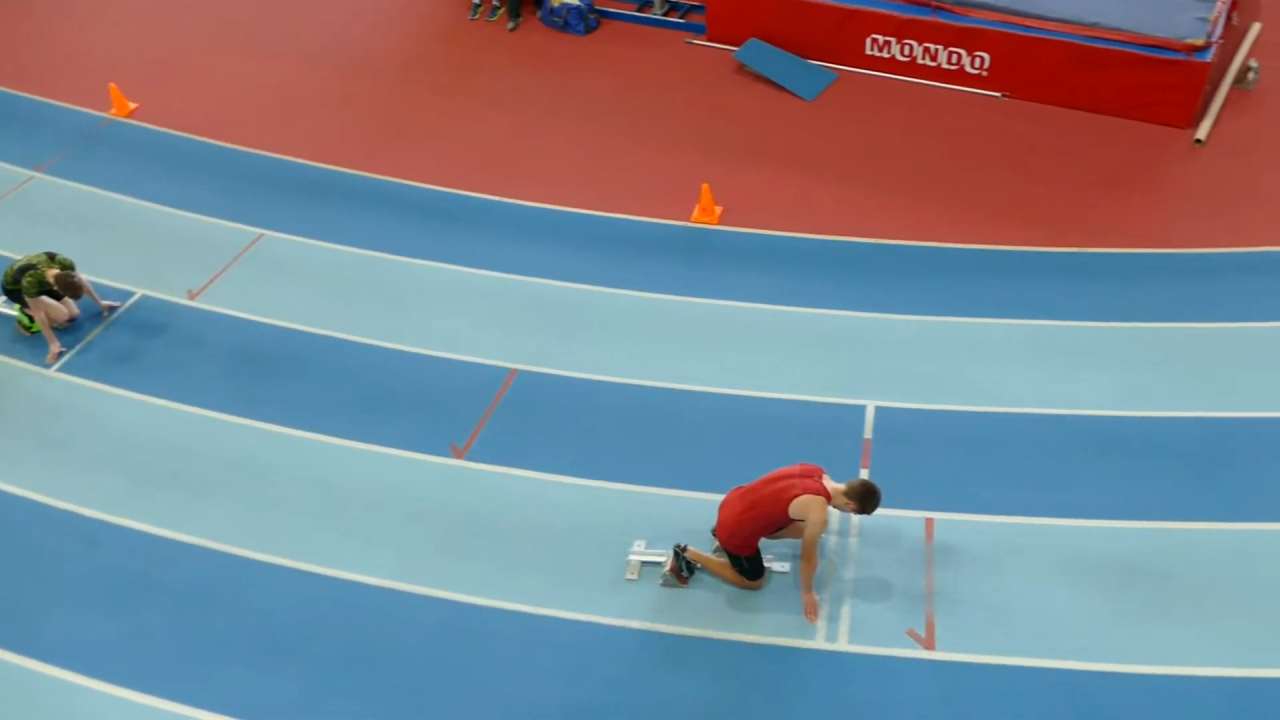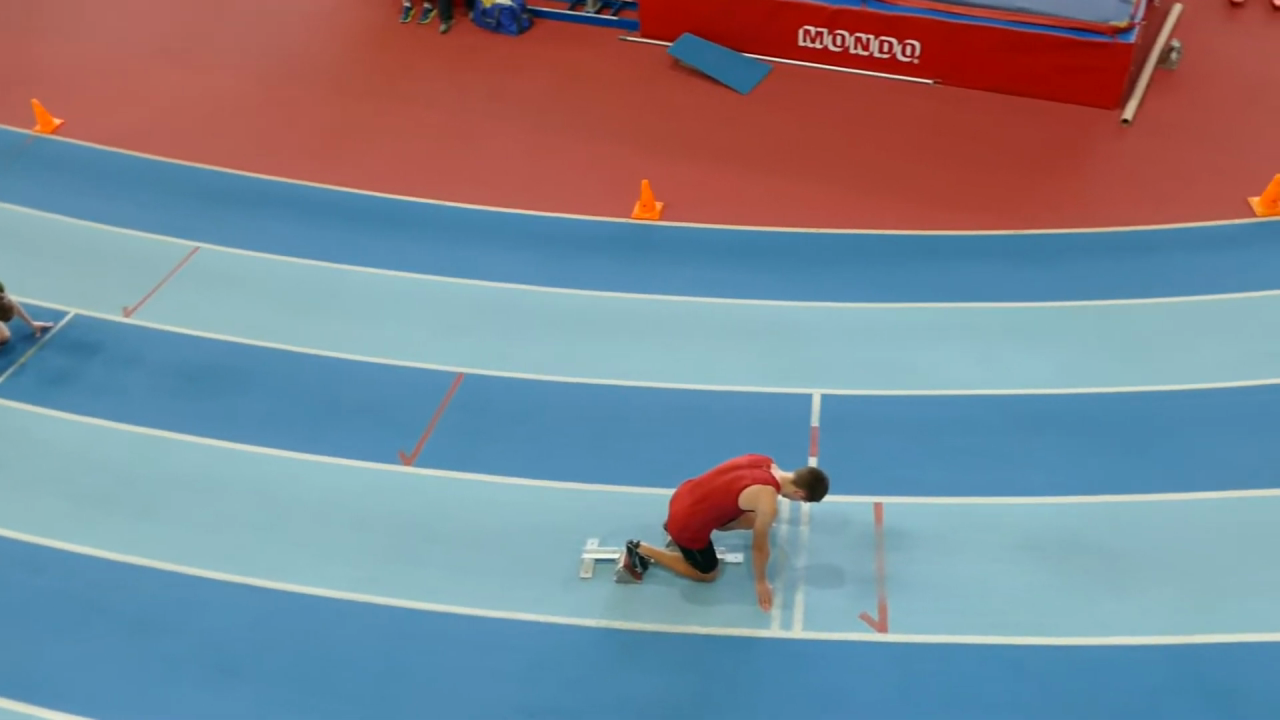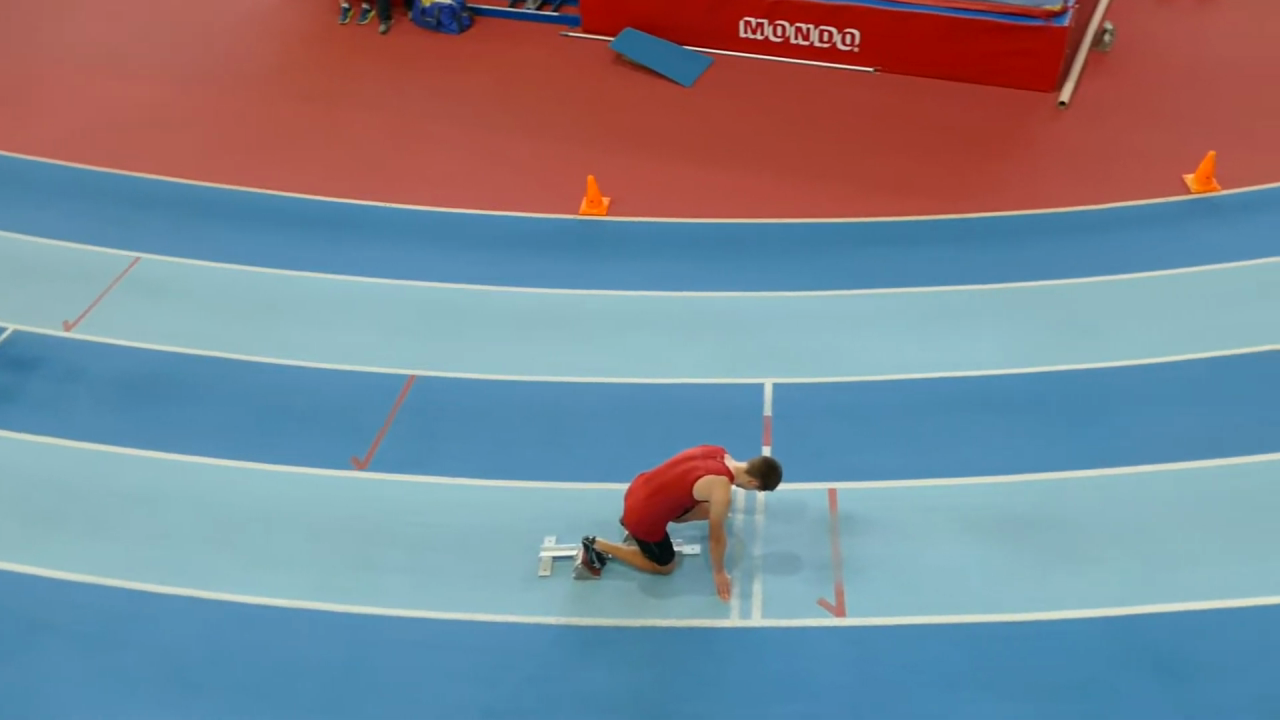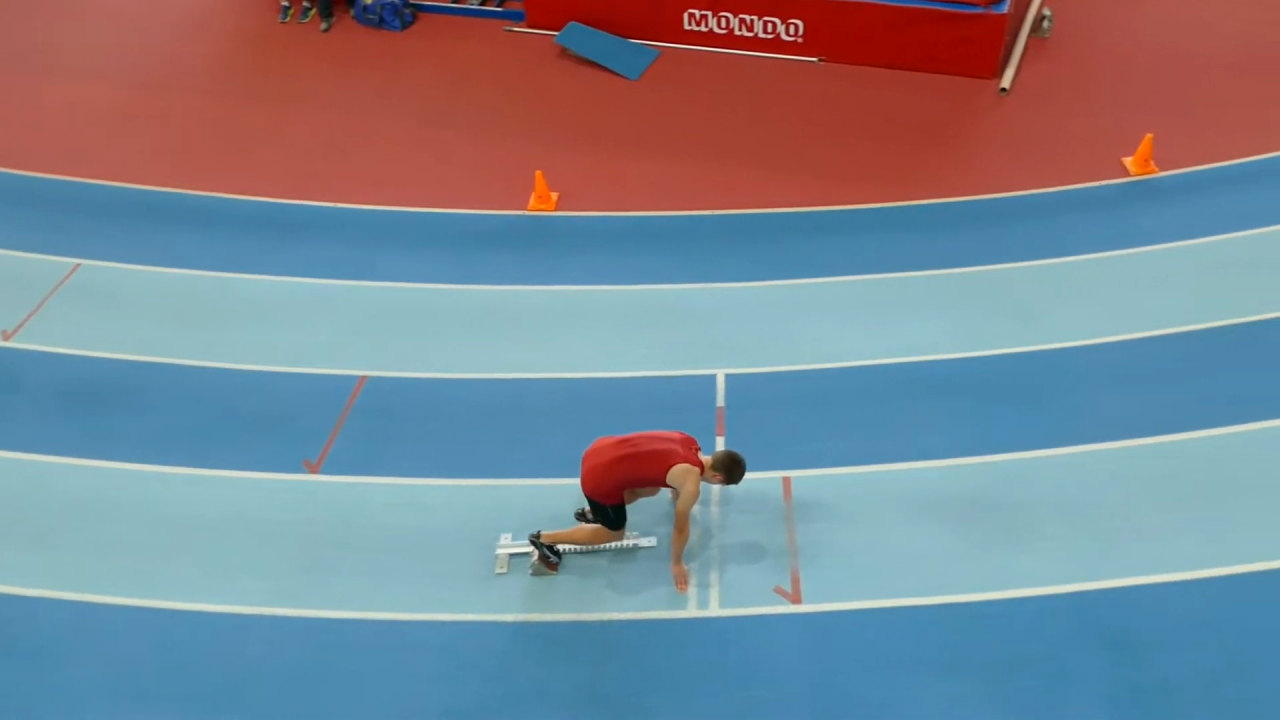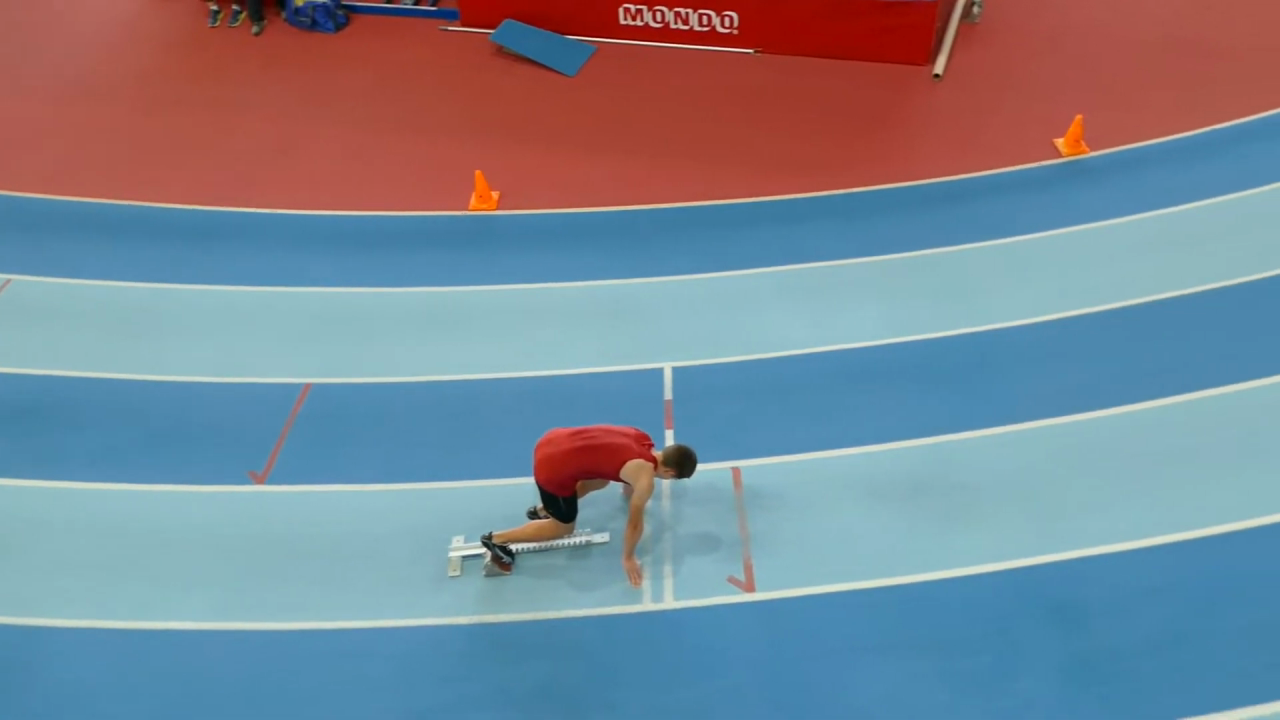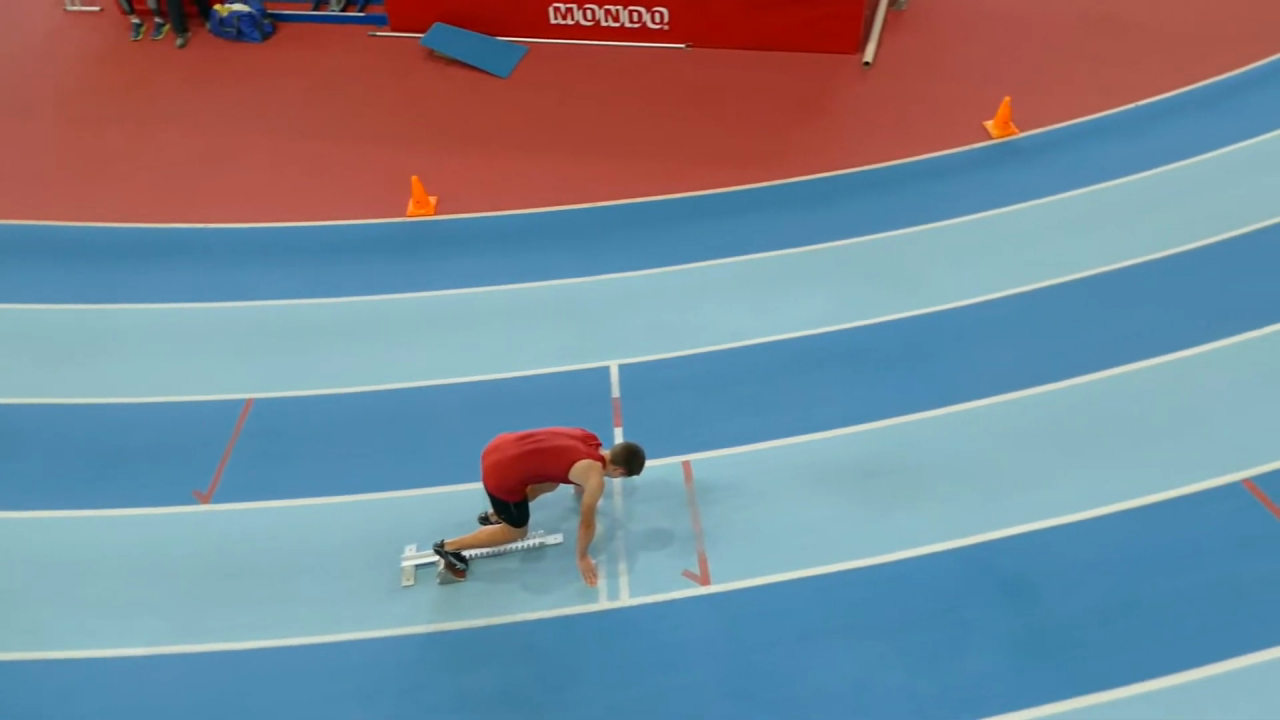
dt=0.4s
person 1, frame 1
left shoulder: (819, 473)
right shoulder: (818, 513)
right elbow: (808, 557)
left wrist: (811, 532)
right wrist: (808, 593)
left hip: (734, 501)
right hip: (735, 530)
left knee: (799, 530)
right knee: (754, 582)
right ankle: (688, 555)
person 1, frame 2
left shoulder: (766, 463)
right shoulder: (768, 503)
right elbow: (760, 547)
left wrist: (761, 522)
right wrist: (761, 582)
left hip: (685, 495)
right hip: (686, 524)
left knee: (750, 519)
right knee: (708, 574)
right ankle: (641, 550)
person 1, frame 3
left shoulder: (721, 454)
right shoulder: (721, 492)
right elbow: (717, 537)
left wrist: (718, 512)
right wrist: (719, 573)
left hip: (640, 488)
right hip: (642, 516)
left knee: (706, 511)
right knee: (665, 567)
right ankle: (596, 545)
person 1, frame 4
left shoulder: (690, 445)
right shoulder: (691, 483)
right elbow: (680, 527)
left wrist: (678, 498)
right wrist: (676, 563)
left hip: (600, 449)
right hip: (600, 477)
right knee: (614, 533)
left ankle: (590, 513)
right ankle: (544, 539)
person 1, frame 5
left shoulder: (643, 440)
right shoulder: (645, 479)
right elbow: (635, 523)
left wrist: (630, 493)
right wrist: (628, 558)
left hip: (552, 440)
right hip: (552, 468)
right knee: (564, 526)
left ankle: (542, 510)
right ankle: (496, 539)
person 1, frame 6
left shoulder: (590, 440)
right shoulder: (595, 478)
right elbow: (587, 523)
left wrist: (581, 492)
right wrist: (582, 558)
left hip: (499, 447)
right hip: (501, 475)
right knee: (518, 531)
left ankle: (493, 516)
right ankle: (449, 547)
